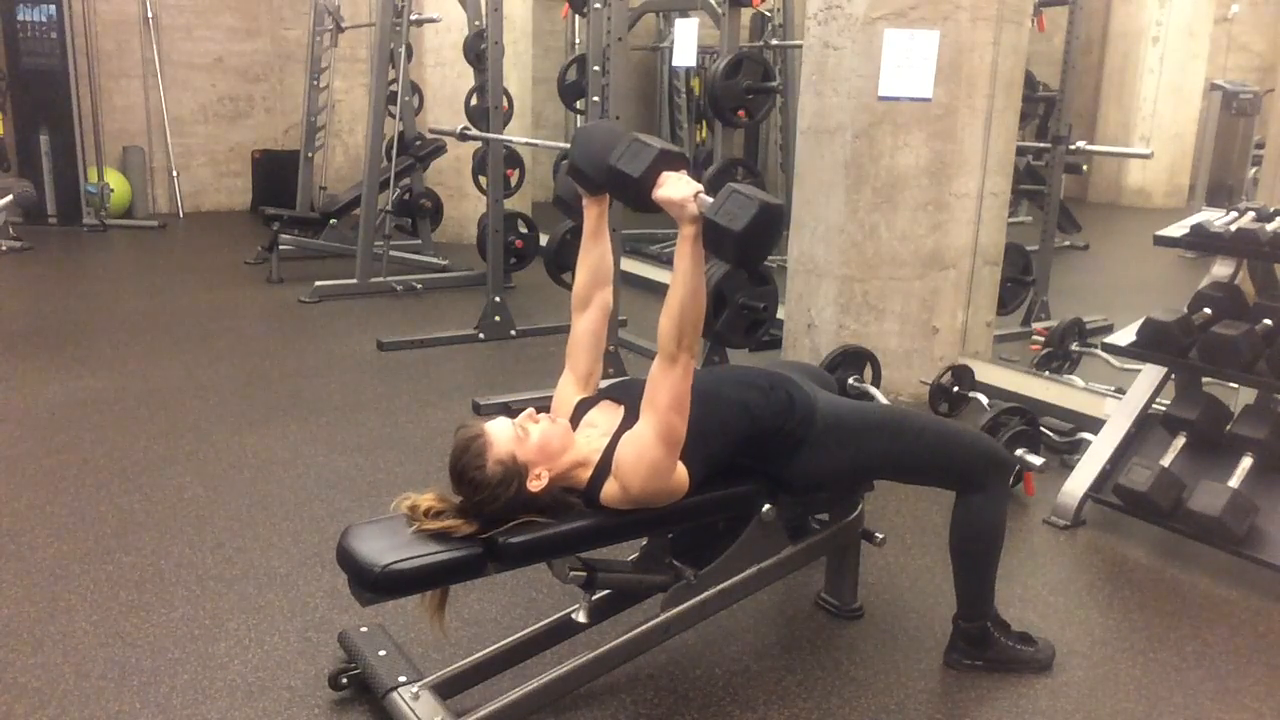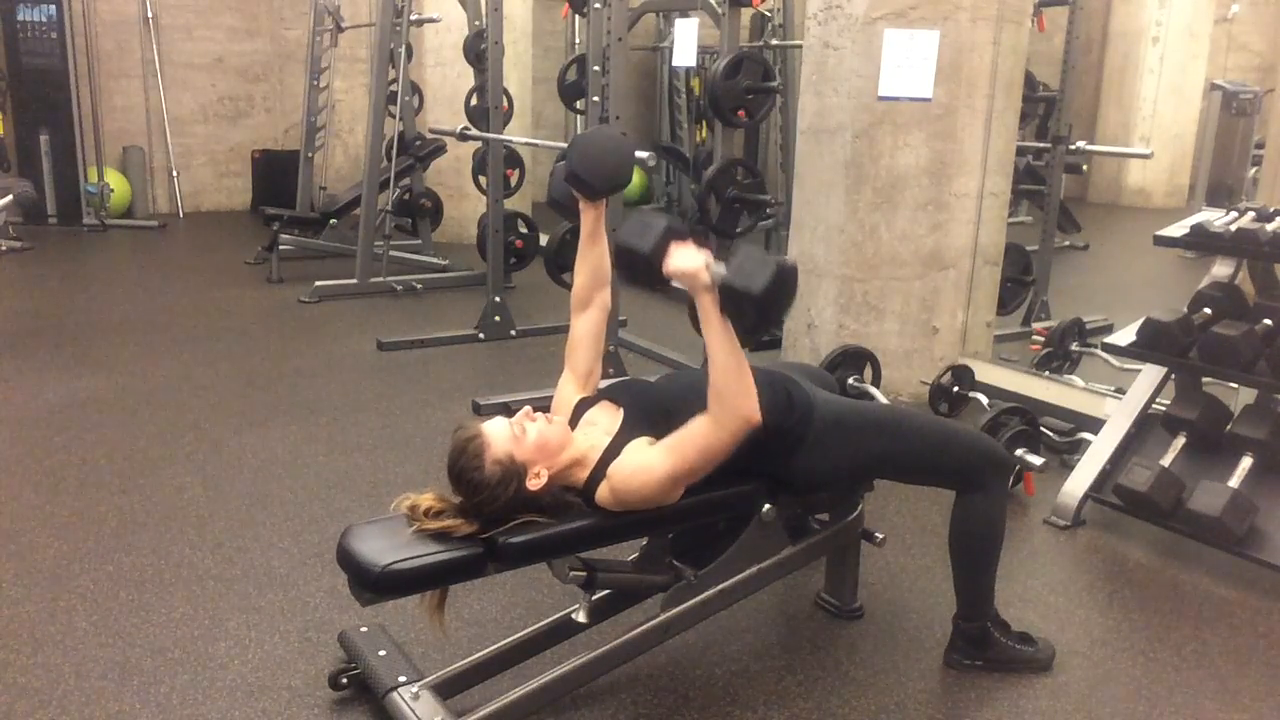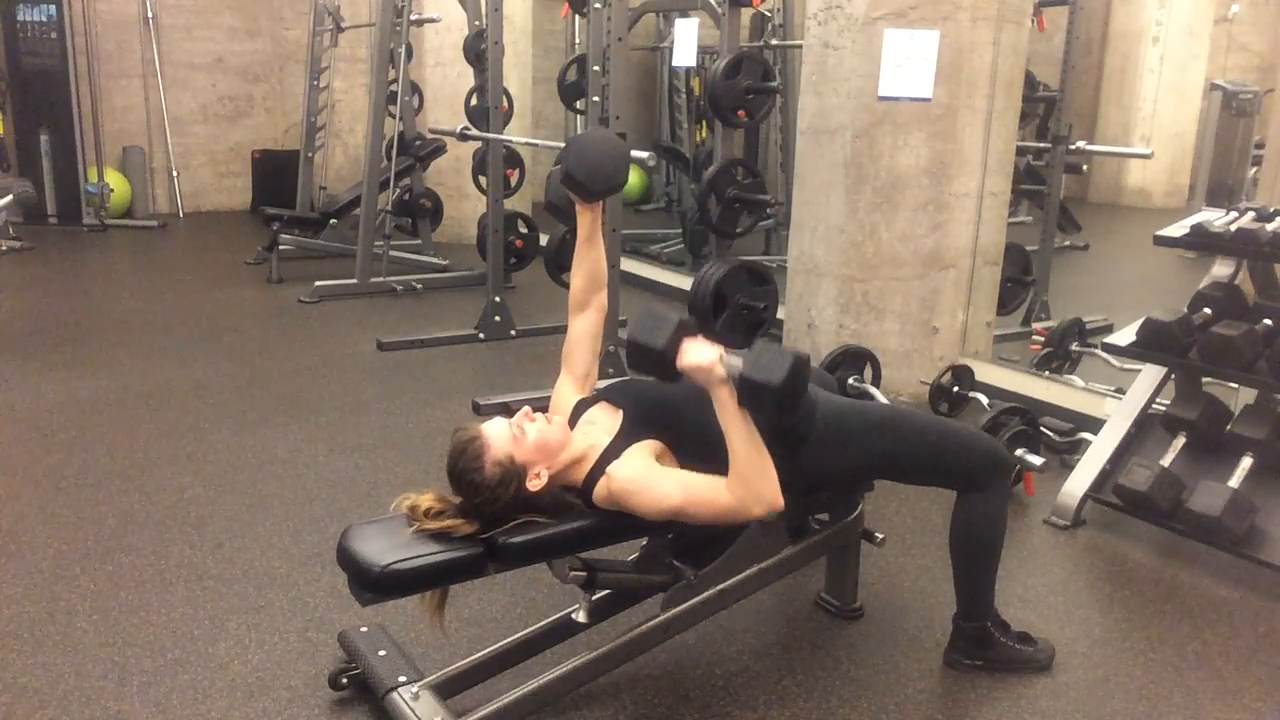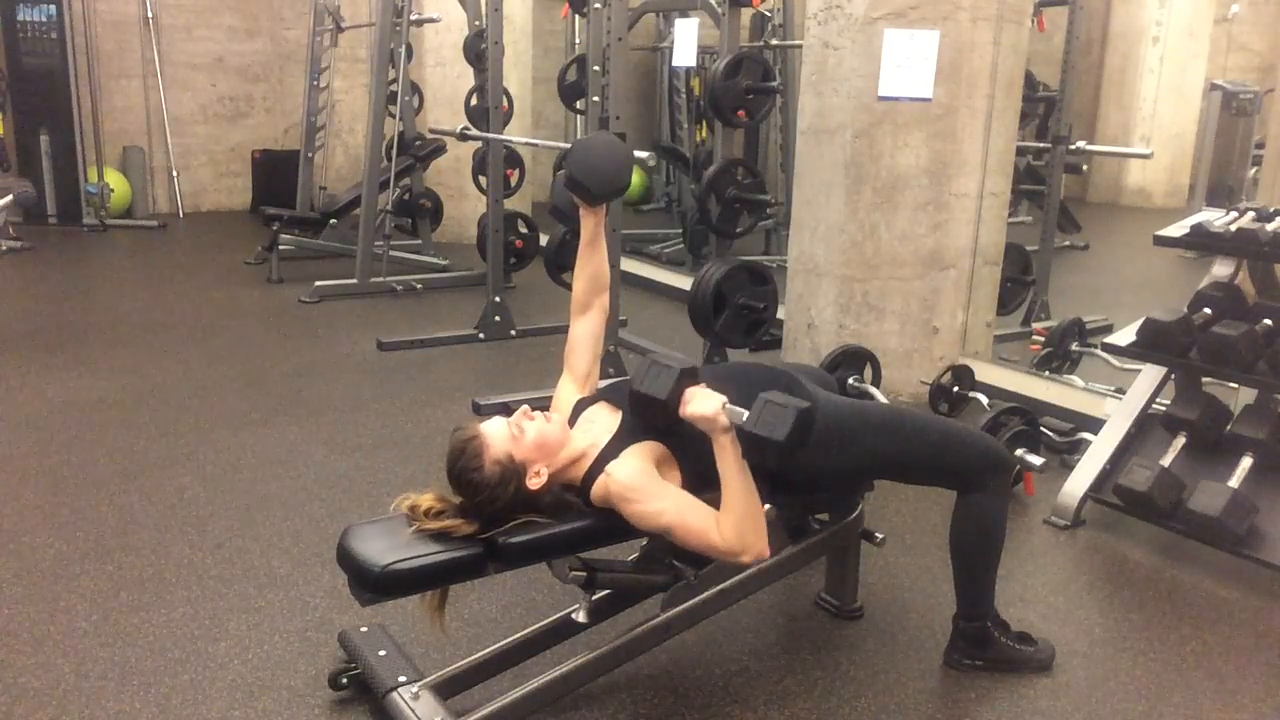
dt=0.4s
person 1, frame 1
left shoulder: (571, 413)
right shoulder: (631, 477)
left elbow: (591, 309)
right elbow: (677, 355)
left wrist: (596, 208)
right wrist: (689, 229)
right hip: (800, 436)
right knee: (989, 464)
right ankle: (976, 634)
person 1, frame 2
left shoulder: (572, 410)
right shoulder: (625, 481)
left elbow: (589, 310)
right elbow: (739, 417)
left wrist: (592, 212)
right wrist: (705, 294)
right hip: (801, 436)
right knee: (988, 463)
right ankle: (976, 634)
person 1, frame 3
left shoulder: (570, 410)
right shoulder: (622, 481)
left elbow: (587, 309)
right elbow: (761, 497)
left wrist: (587, 213)
right wrist: (720, 386)
right hip: (801, 436)
right knee: (989, 463)
right ankle: (976, 634)
person 1, frame 4
left shoulder: (572, 409)
right shoulder: (619, 481)
left elbow: (589, 312)
right elbow: (748, 547)
left wrist: (592, 216)
right wrist: (723, 432)
right hip: (801, 431)
right knee: (989, 463)
right ankle: (977, 634)
